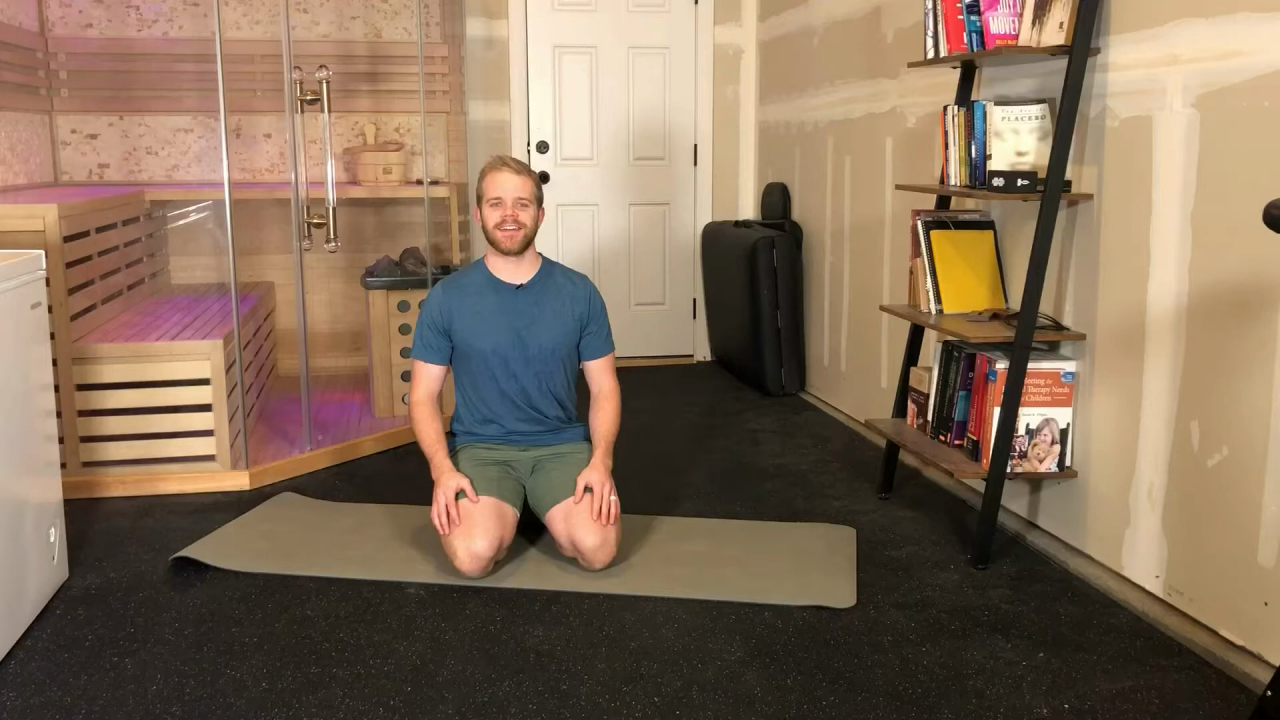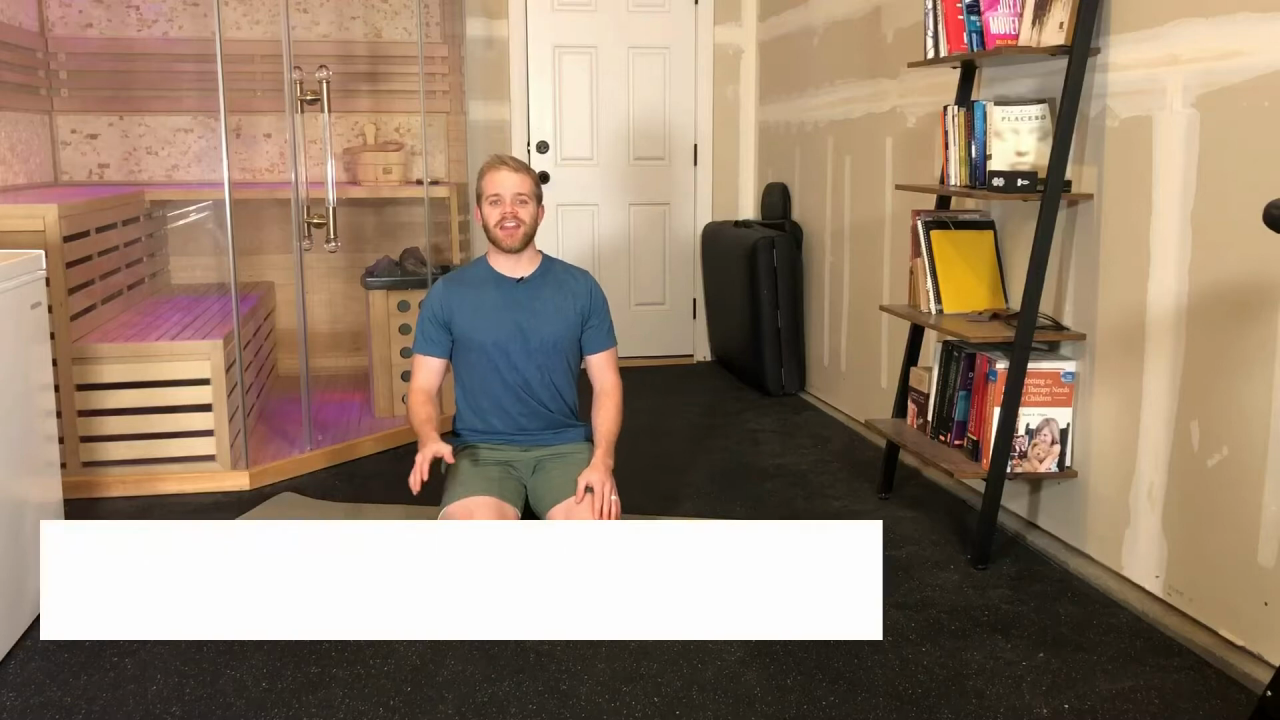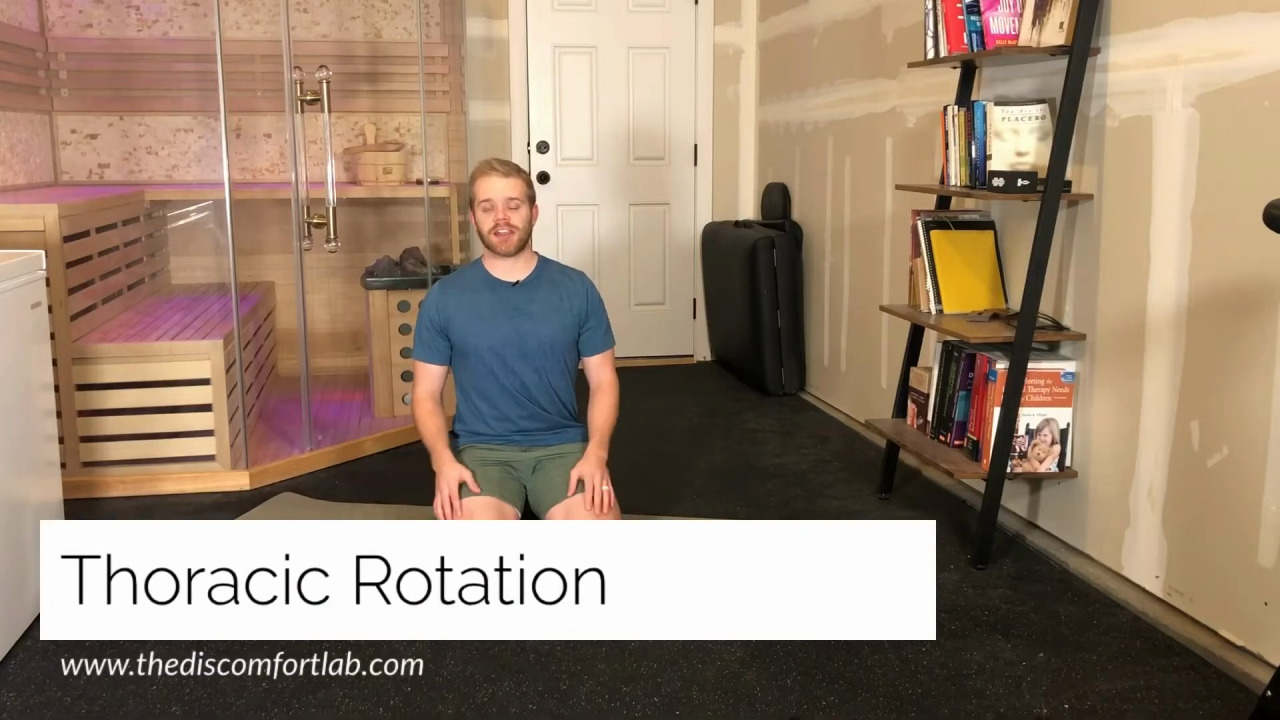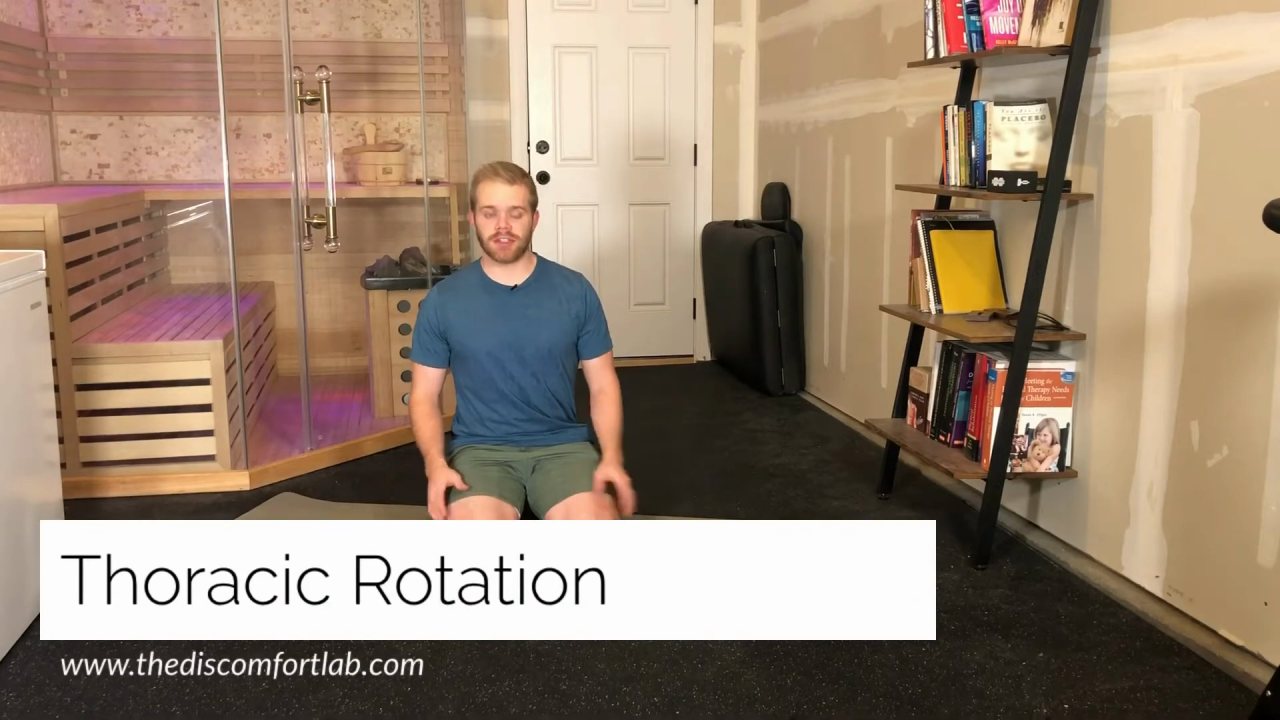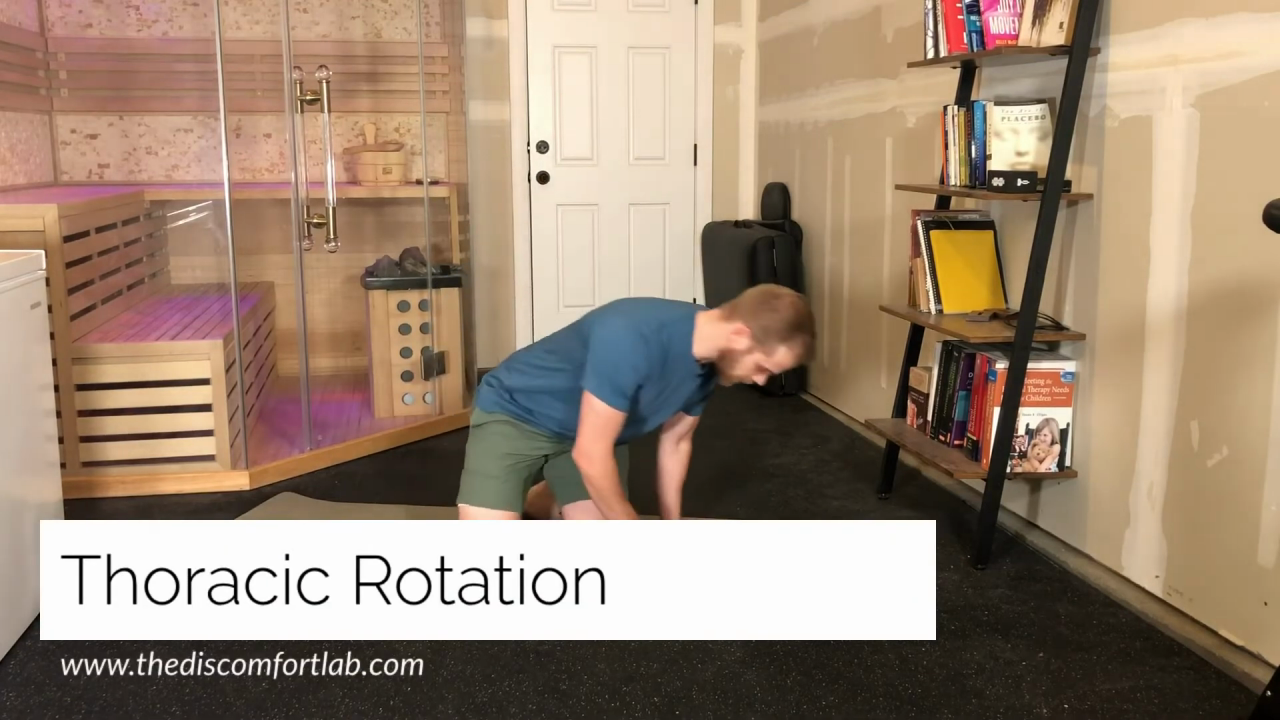
dt=1s
person 1, frame 1
left shoulder: (579, 292)
right shoulder: (447, 297)
left elbow: (604, 387)
right elbow: (424, 395)
left wrist: (601, 460)
right wrist: (442, 468)
left hip: (562, 443)
right hip: (481, 446)
left knee: (596, 548)
right knee: (473, 555)
left ankle: (543, 509)
right ankle: (506, 511)
person 1, frame 2
left shoulder: (581, 288)
right shoulder: (447, 294)
left elbow: (606, 383)
right elbow: (423, 387)
left wrist: (602, 458)
right wrist: (429, 439)
left hip: (563, 444)
right hip: (482, 448)
person 1, frame 3
left shoulder: (577, 289)
right shoulder: (444, 298)
left elbow: (603, 381)
right elbow: (426, 394)
left wrist: (595, 453)
right wrist: (443, 459)
left hip: (562, 445)
right hip: (482, 448)
person 1, frame 4
left shoulder: (575, 290)
right shoulder: (443, 300)
left elbow: (603, 383)
right elbow: (425, 397)
left wrist: (611, 457)
right wrist: (437, 464)
left hip: (561, 445)
right hip: (481, 449)
person 1, frame 5
left shoulder: (709, 361)
right shoulder: (632, 337)
left elbow: (675, 440)
right elbow: (590, 453)
left hip: (581, 426)
right hip: (513, 412)
left ankle: (543, 496)
